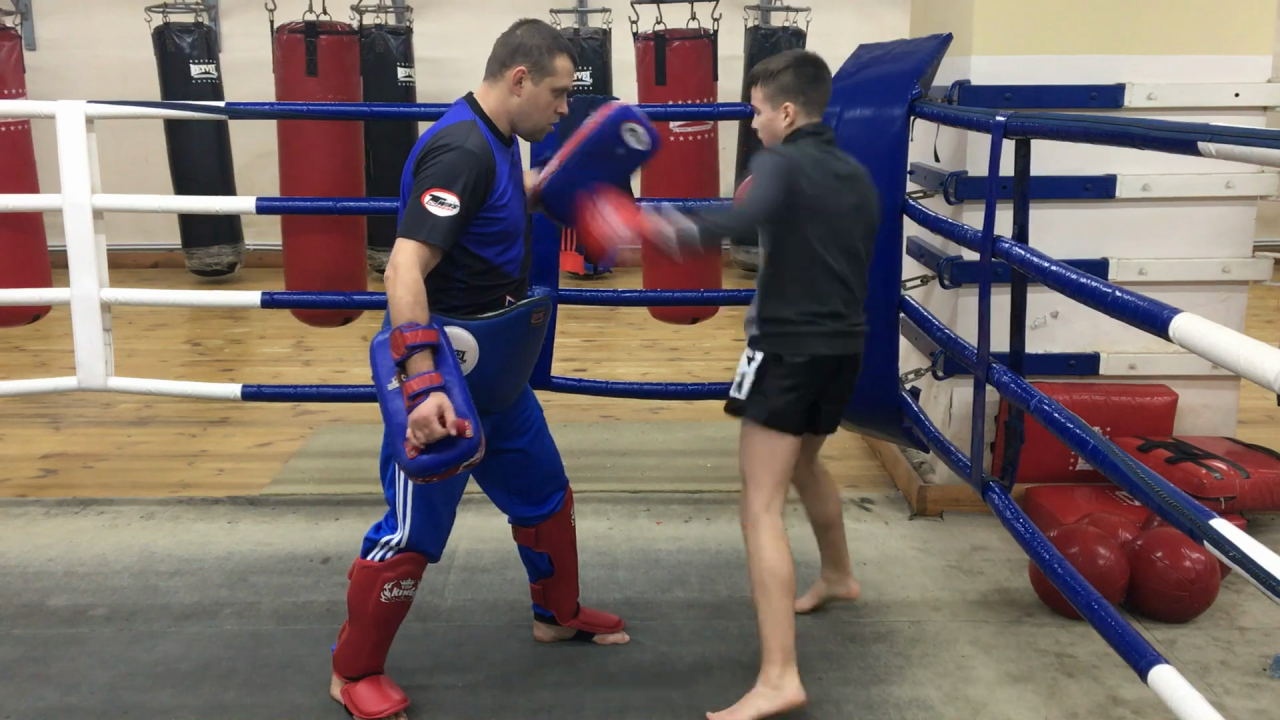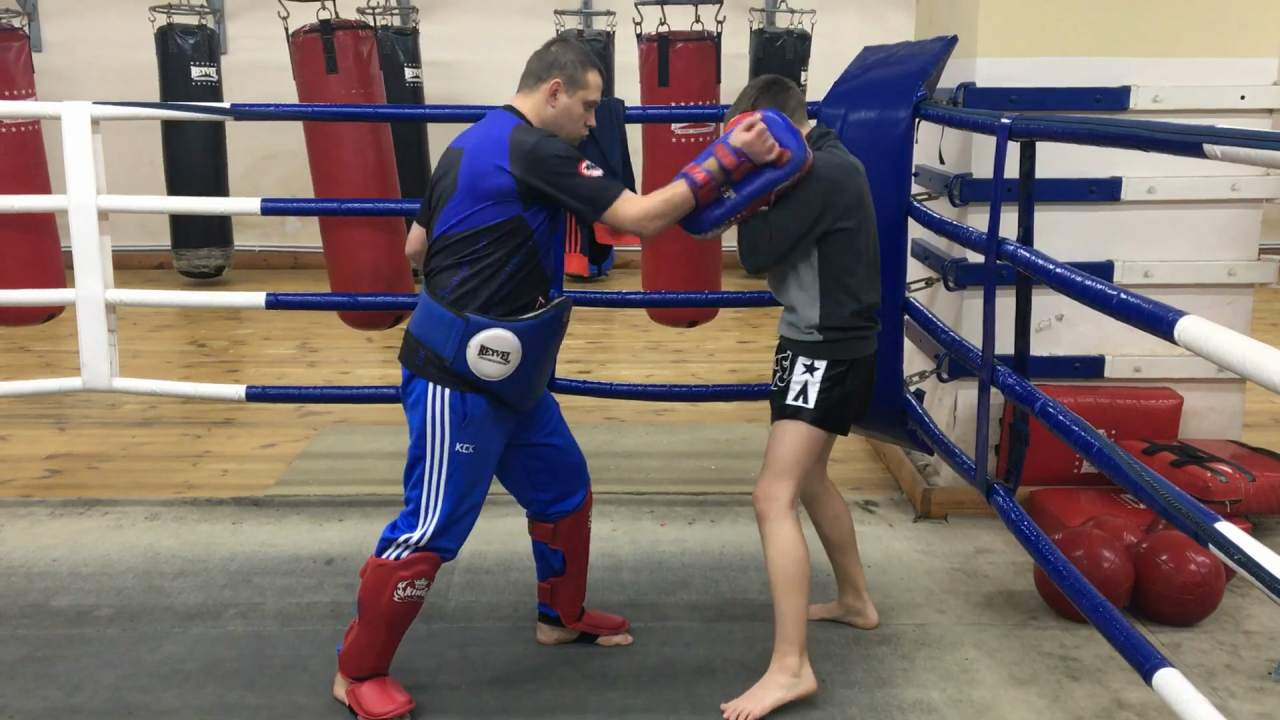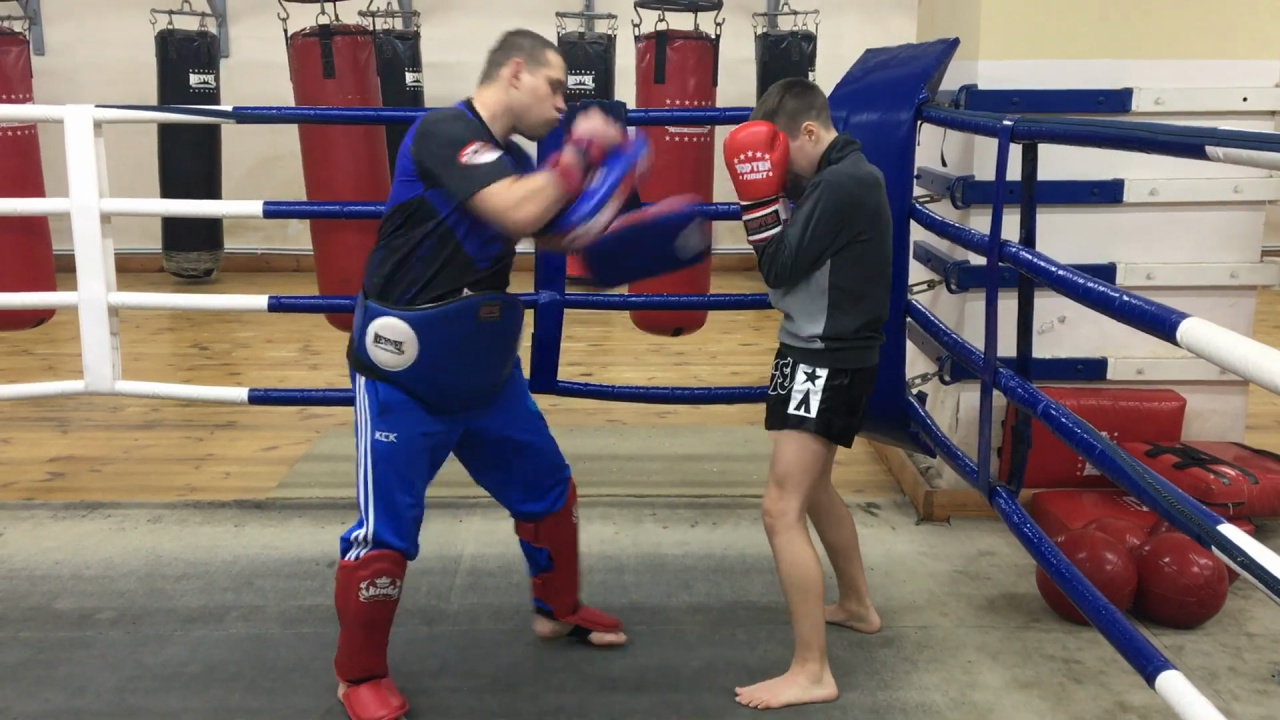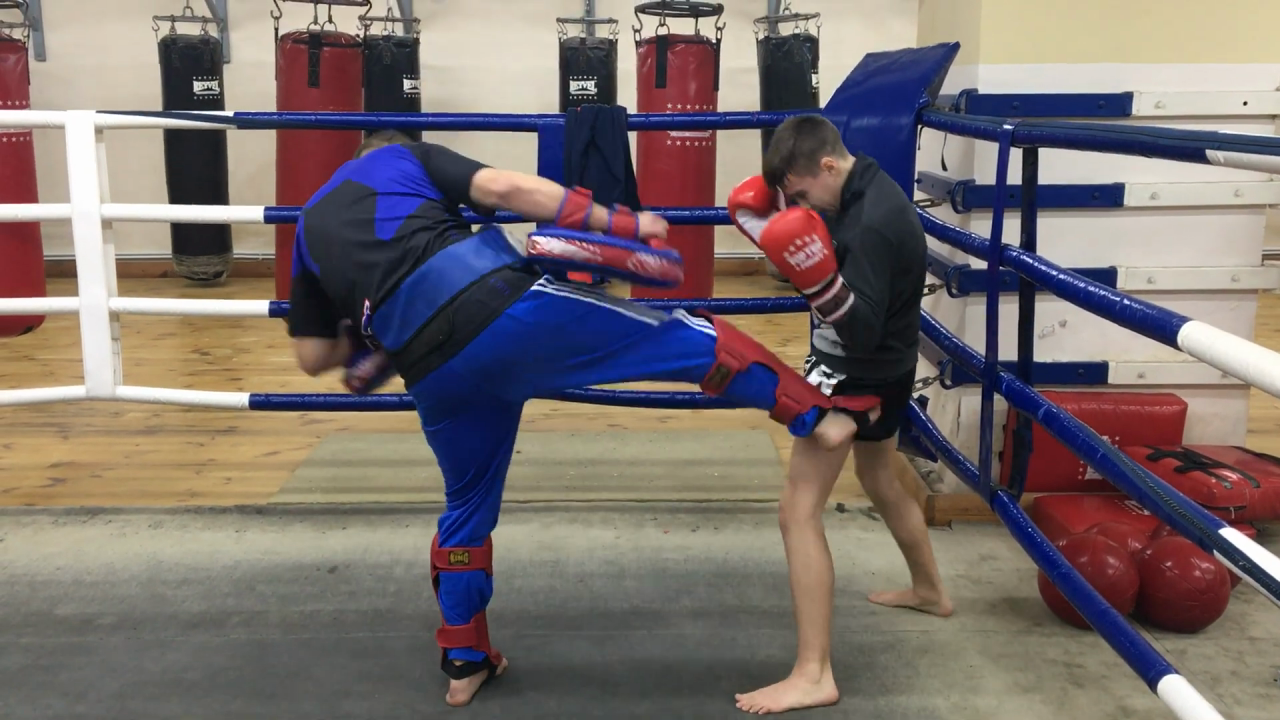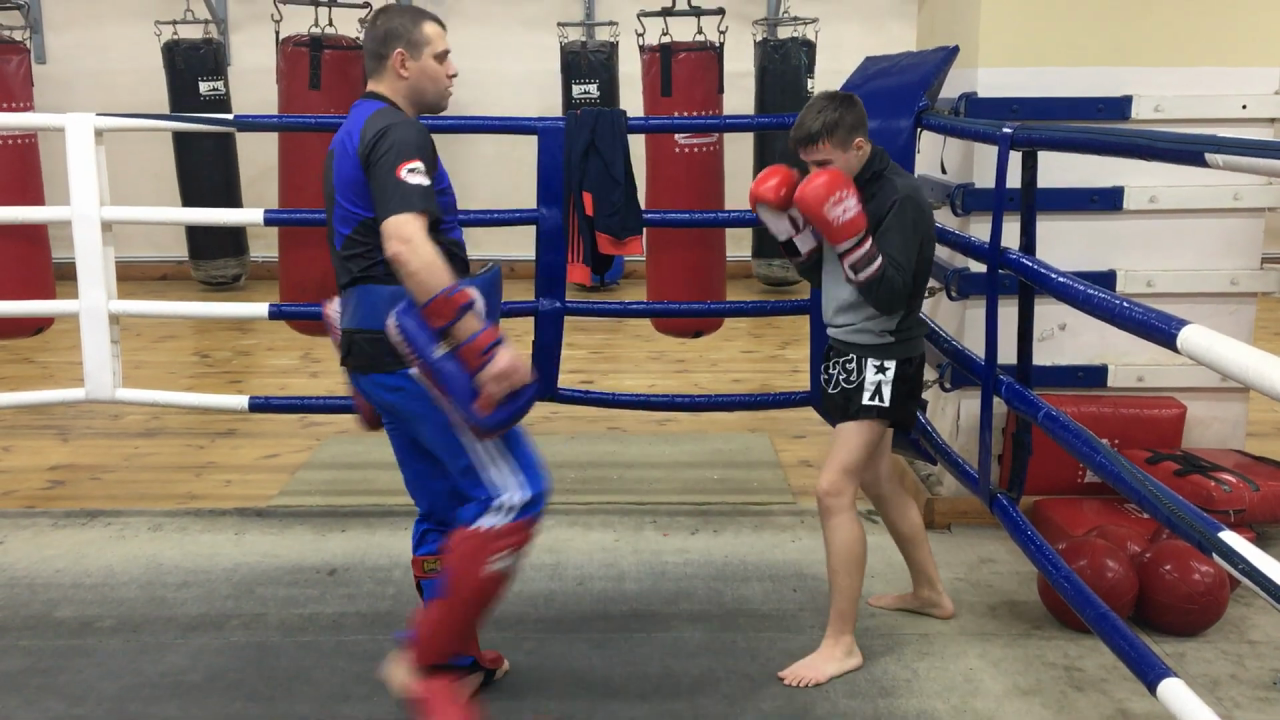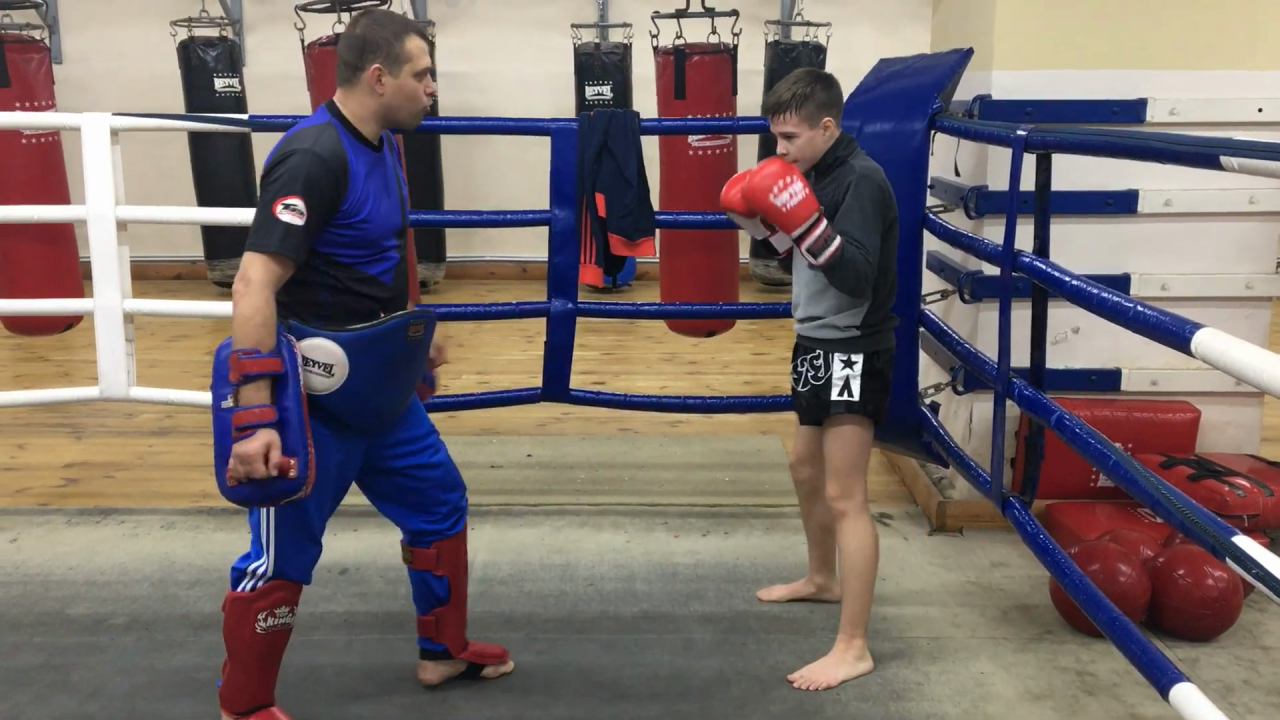
dt=0.5s
person 1, frame 1
left shoulder: (493, 139)
right shoulder: (461, 150)
left elbow: (521, 199)
right elbow: (403, 270)
right wrist: (426, 386)
right hip: (443, 375)
left knee: (543, 491)
right knee: (414, 530)
left ankle: (559, 614)
person 1, frame 2
left shoulder: (473, 144)
right shoulder: (533, 150)
left elbow: (418, 245)
right elbow: (640, 218)
right wrist: (727, 159)
left hip: (500, 367)
right hip: (460, 369)
left knee: (562, 488)
right knee: (431, 527)
left ankle: (561, 615)
person 1, frame 3
left shoulder: (508, 151)
right shoulder: (443, 133)
left elbow: (539, 224)
right elbow: (516, 209)
right wrist: (579, 148)
left hip: (480, 368)
right hip: (404, 366)
left knee: (544, 486)
right knee: (387, 530)
left ankle: (559, 608)
person 1, frame 4
left shoulder: (311, 225)
right shoulder: (408, 156)
left elbow: (312, 356)
right elbow: (502, 187)
right wrist: (617, 222)
left hip: (432, 365)
right hip: (499, 307)
left knee: (467, 507)
right knee: (685, 337)
left ankle: (463, 660)
right ankle: (818, 413)
person 1, frame 5
left shoulder: (353, 132)
right shoulder: (392, 130)
right elbow: (407, 246)
right wrist: (486, 345)
left hip: (378, 350)
right hip: (412, 349)
left knee: (448, 508)
right knee: (514, 492)
left ankle: (457, 660)
right ankle: (426, 661)
person 1, frame 6
left shoulder: (380, 145)
right shoulder: (314, 157)
right elbow: (254, 286)
left wrist: (415, 326)
right wrist: (255, 418)
left hip: (378, 386)
right hip: (315, 394)
left knee: (439, 502)
right knee: (282, 556)
left ankle: (443, 650)
person 2, frame 1
left shoulder: (786, 165)
right shoulder: (857, 178)
left elbow: (733, 225)
left wrist: (638, 225)
left hip: (788, 351)
right hip: (841, 348)
left knee: (763, 507)
right knee: (803, 464)
right ankle: (838, 574)
person 2, frame 2
left shoulder: (815, 169)
right shoulder: (836, 164)
left elbow: (760, 254)
left hip: (824, 353)
right hip: (840, 346)
left knee: (774, 498)
right knee: (807, 477)
left ankle: (790, 666)
right ankle: (854, 600)
person 2, frame 3
left shoulder: (840, 184)
right shoulder: (852, 172)
left elbow: (780, 270)
right elbow: (806, 253)
left wrist: (759, 193)
right wrist: (773, 197)
left hip: (826, 363)
right hip: (836, 355)
left knee: (782, 510)
right knee: (815, 489)
left ankle: (811, 672)
right ankle: (855, 605)
person 2, frame 4
left shoulder: (874, 222)
right shoulder: (868, 192)
left elbow: (860, 327)
right elbow: (838, 268)
left wrist: (814, 273)
right wrist: (773, 228)
left hip: (854, 373)
right hip: (883, 368)
left knee: (799, 510)
right knee: (879, 480)
right ankle: (929, 589)
person 2, frame 5
left shoulder: (901, 197)
right shoulder: (839, 189)
left elbow: (892, 293)
right elbow: (824, 272)
left wrist: (850, 231)
right wrist: (792, 224)
left hip: (882, 359)
right hip: (847, 351)
left knee: (833, 490)
right knee: (877, 479)
left ankle: (841, 643)
right ankle: (928, 591)
person 2, frame 6
left shoulder: (862, 181)
right shoulder: (820, 177)
left elbow: (854, 274)
left wrist: (801, 218)
right wrist: (767, 227)
left hip: (853, 354)
right hip: (819, 346)
left knee: (843, 498)
right knee: (805, 469)
left ankle: (852, 647)
right ankle: (823, 576)
